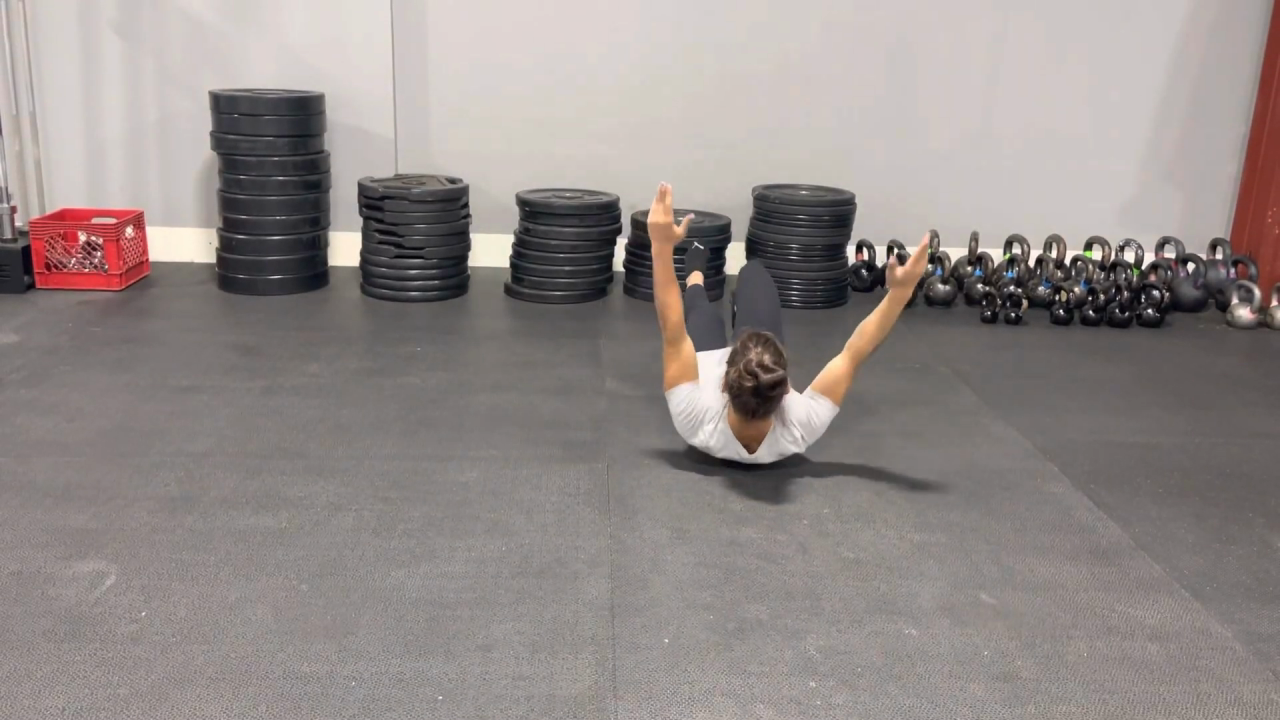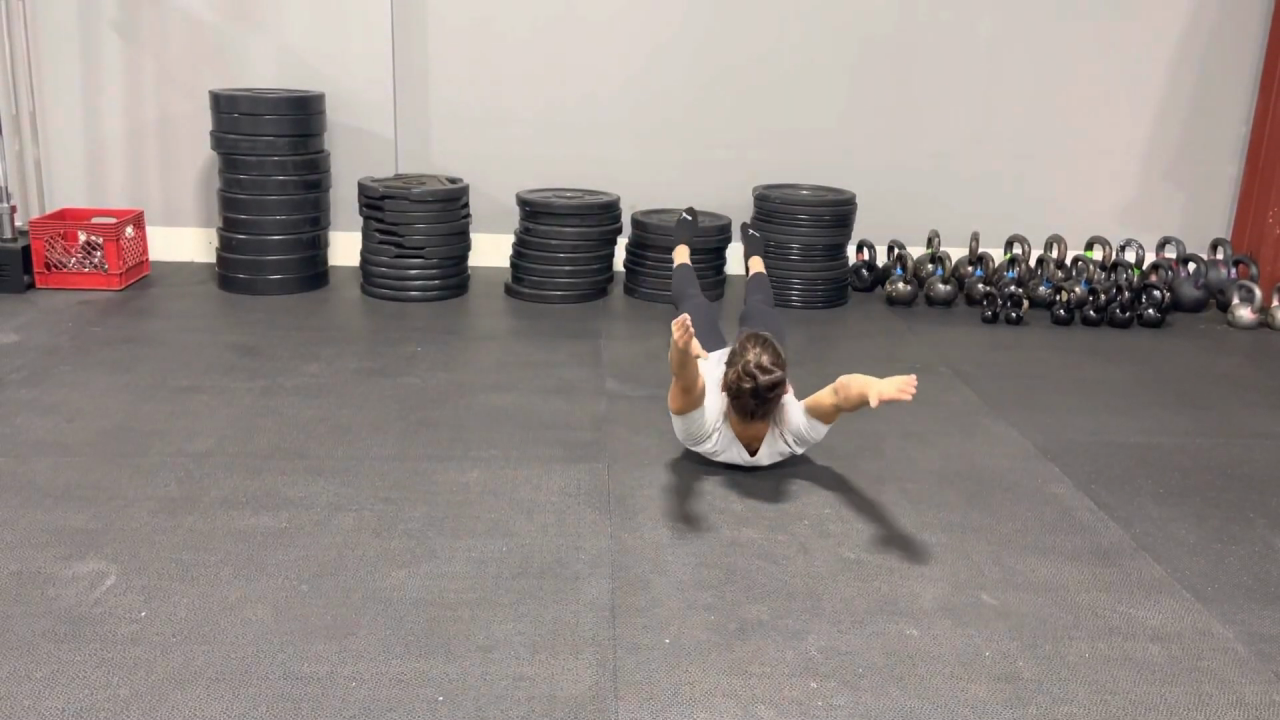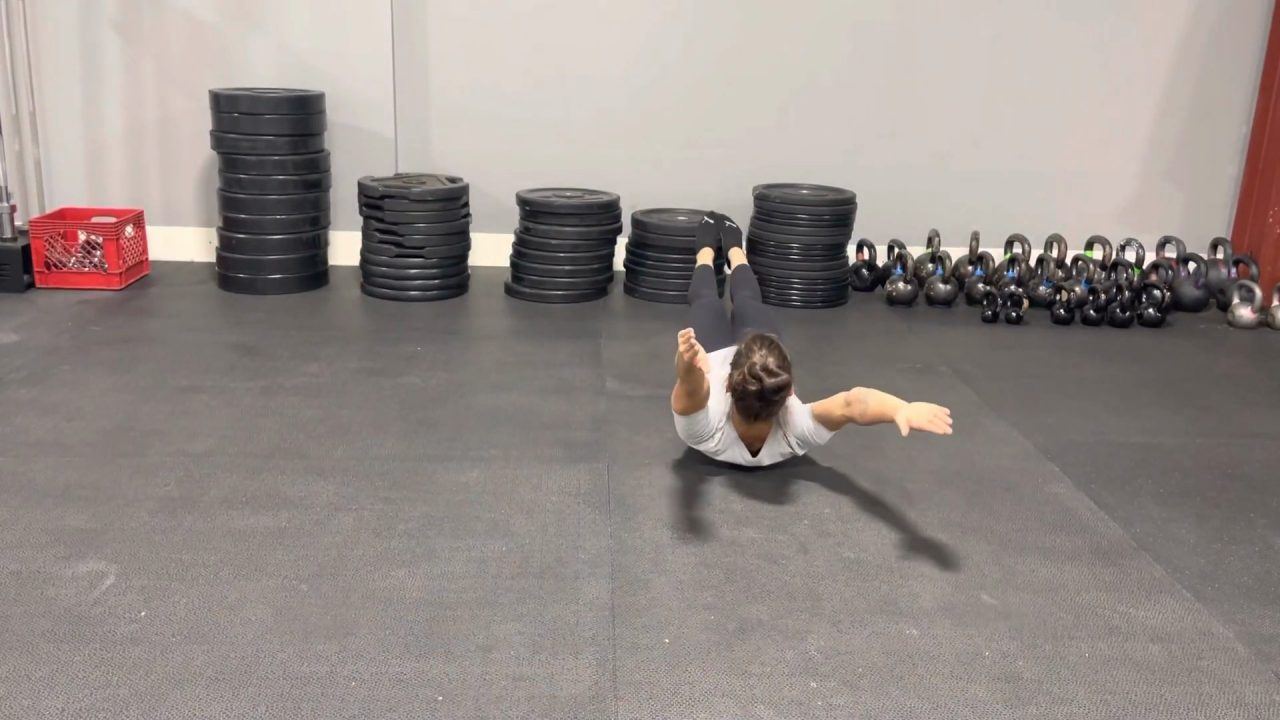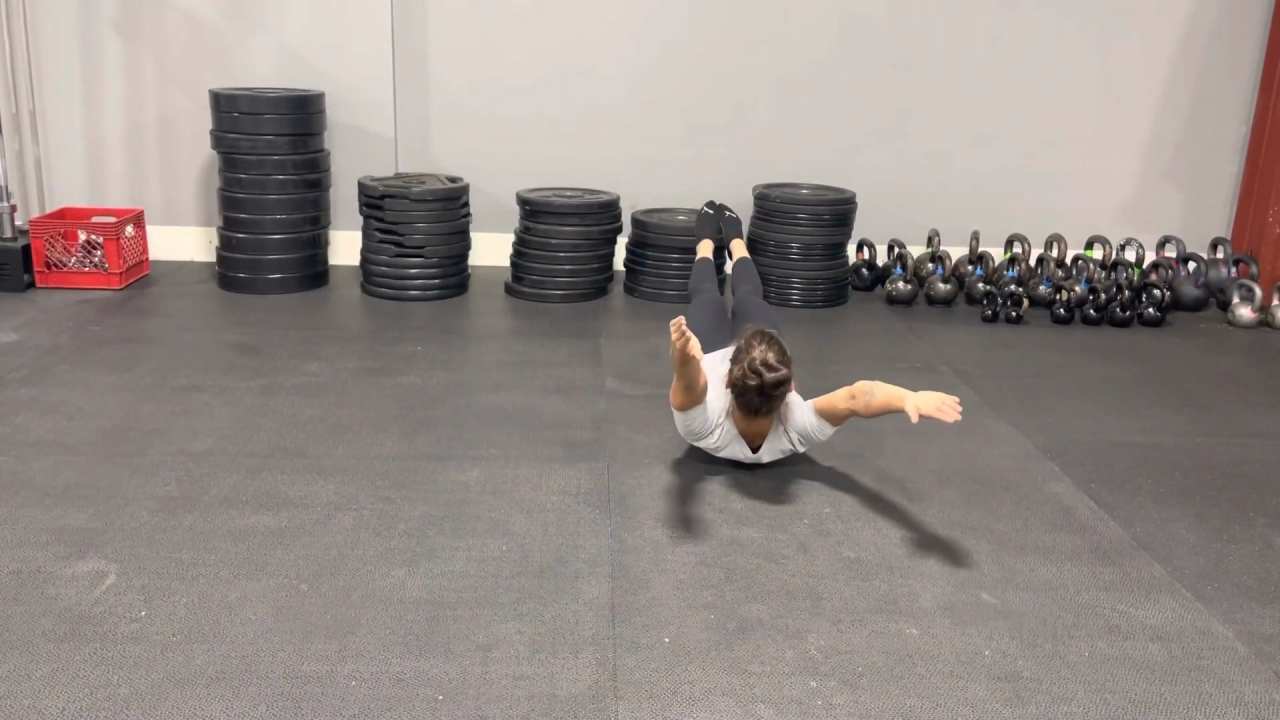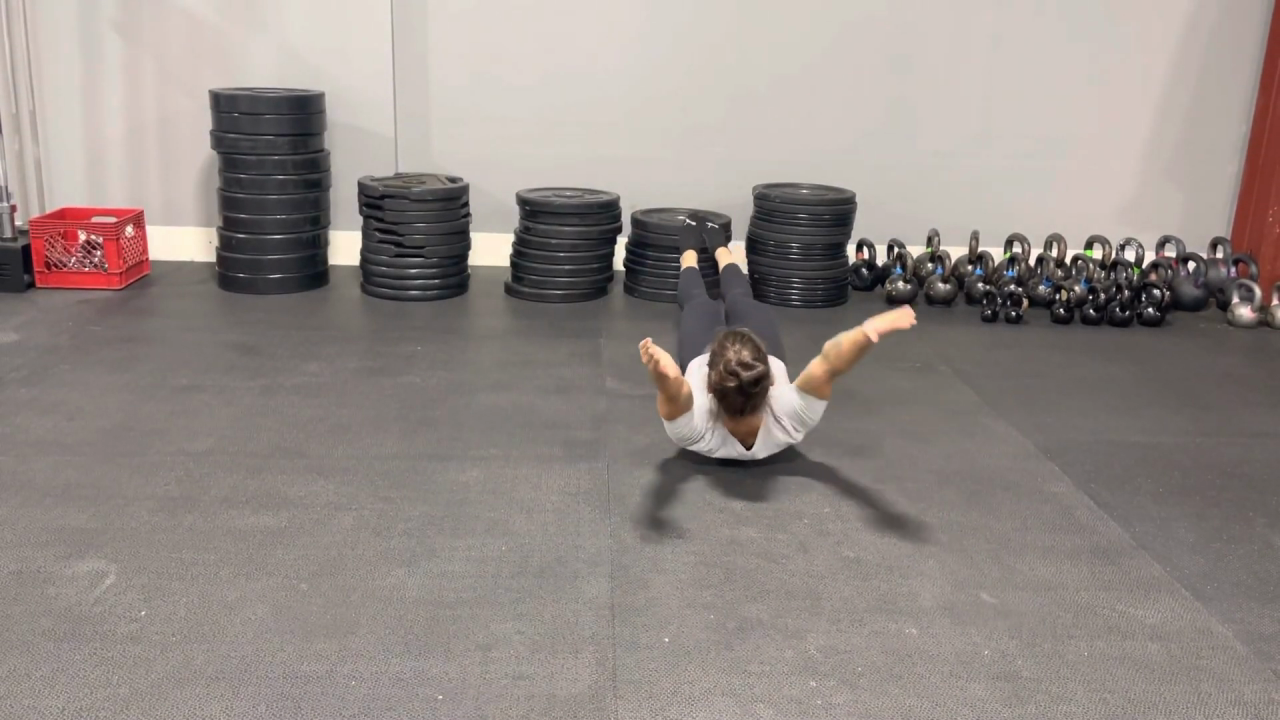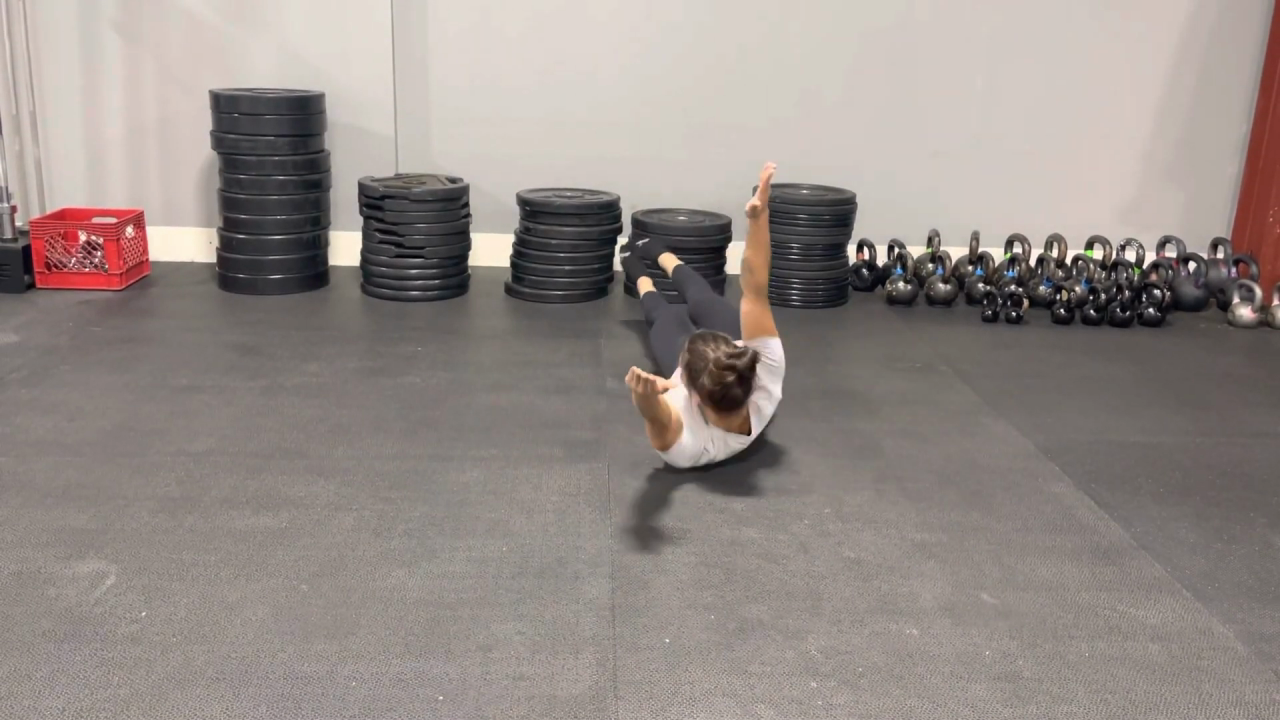
dt=0.5s
person 1, frame 1
left shoulder: (700, 426)
right shoulder: (797, 430)
left elbow: (673, 339)
right elbow: (853, 355)
left wrist: (662, 247)
right wrist: (900, 291)
left knee: (706, 314)
right knee: (753, 274)
left ankle: (695, 278)
right ankle: (738, 305)
person 1, frame 2
left shoulder: (702, 431)
right shoulder: (793, 432)
left elbow: (685, 380)
right elbow: (838, 394)
left wrist: (681, 352)
right wrist: (875, 387)
left knee: (696, 304)
right knee: (759, 307)
left ankle: (683, 249)
right ankle: (754, 258)
person 1, frame 3
left shoulder: (706, 430)
right shoulder: (794, 433)
left elbow: (691, 385)
right elbow: (850, 403)
left wrist: (688, 363)
right wrist: (902, 409)
left knee: (707, 303)
right knee: (748, 302)
left ankle: (707, 249)
right ankle: (734, 250)
person 1, frame 4
left shoulder: (705, 427)
right shoulder: (794, 430)
left elbow: (688, 379)
right elbow: (854, 398)
left wrist: (683, 356)
right wrist: (911, 397)
left knee: (706, 298)
right knee: (748, 298)
left ankle: (706, 241)
right ankle: (735, 240)
person 1, frame 5
left shoulder: (695, 431)
right shoulder: (785, 423)
left elbow: (673, 391)
right elbow: (829, 364)
left wrist: (661, 373)
right wrist: (869, 331)
left knee: (698, 304)
right knee: (742, 302)
left ankle: (690, 251)
right ankle: (719, 247)
person 1, frame 6
left shoulder: (691, 445)
right shoulder: (763, 386)
right elbow: (755, 295)
left knee: (669, 316)
right knee: (702, 298)
left ankle: (642, 281)
right ankle: (660, 255)
